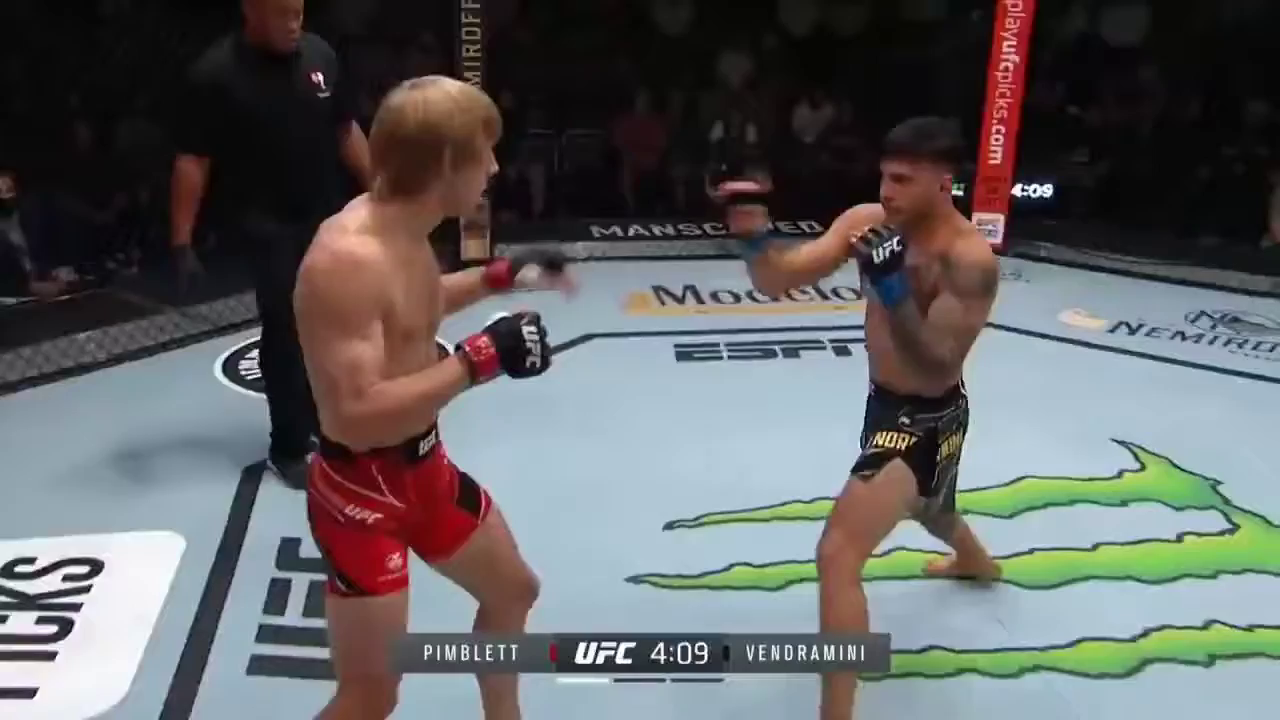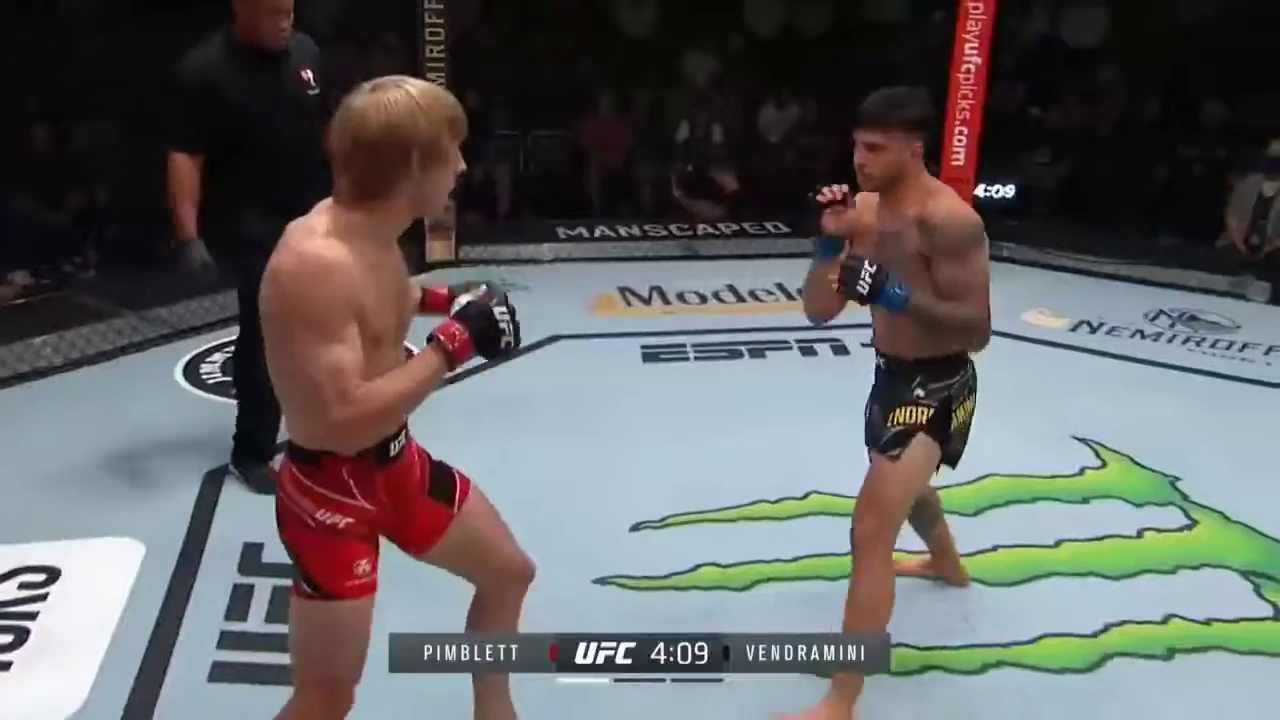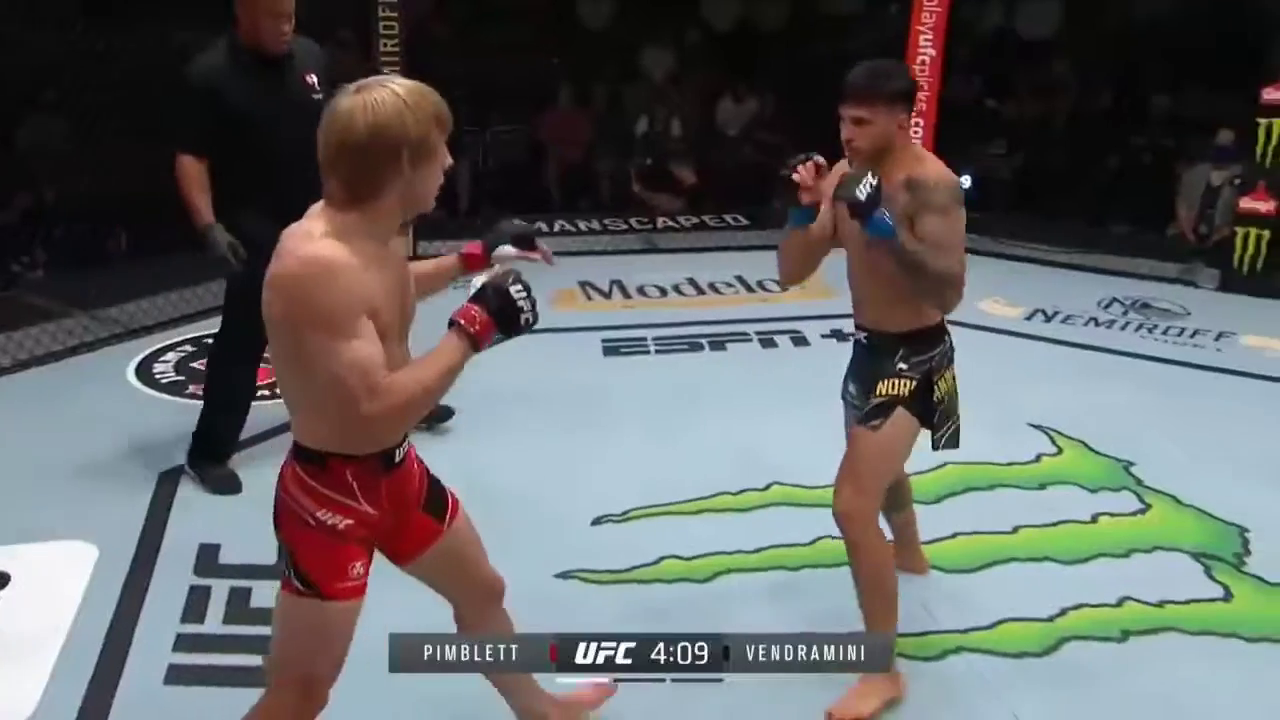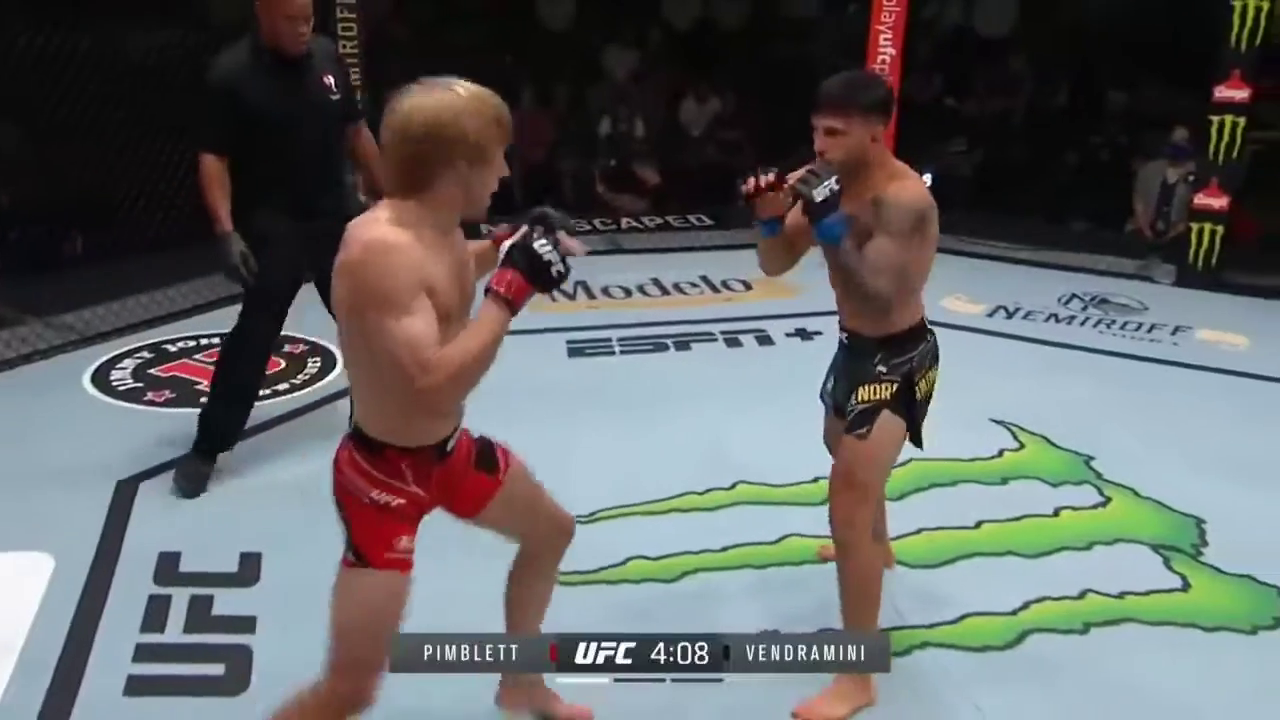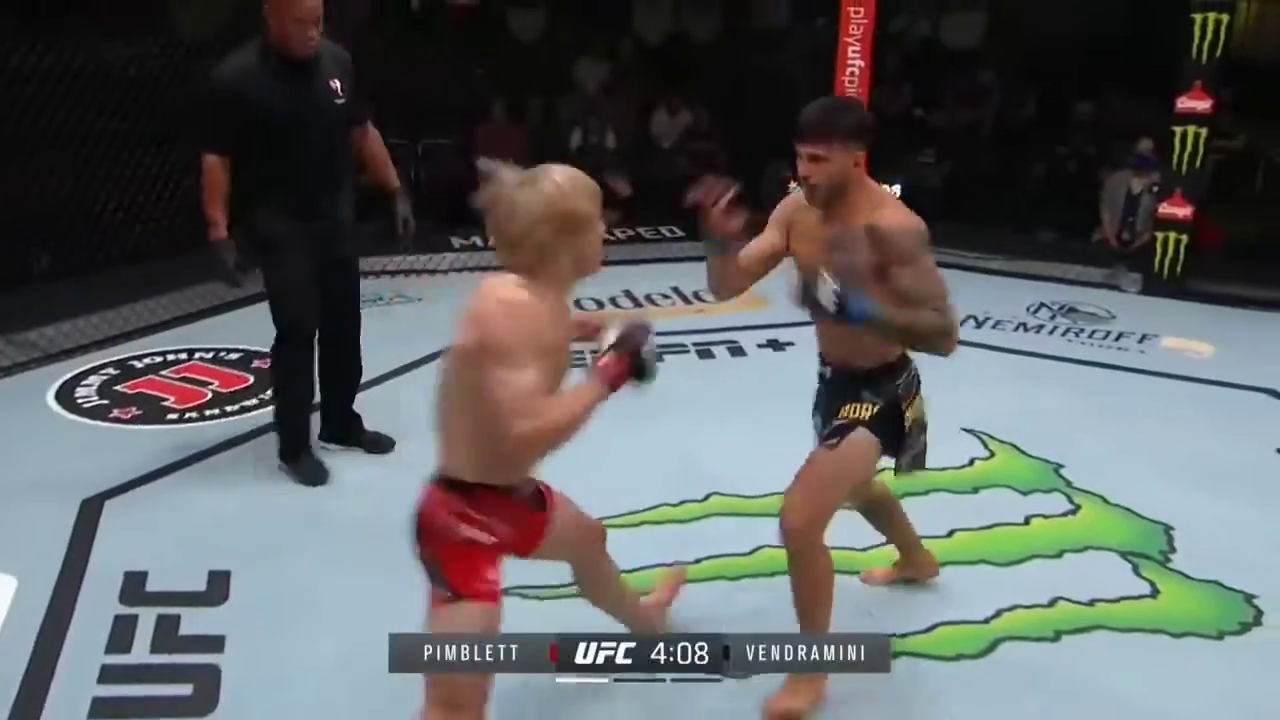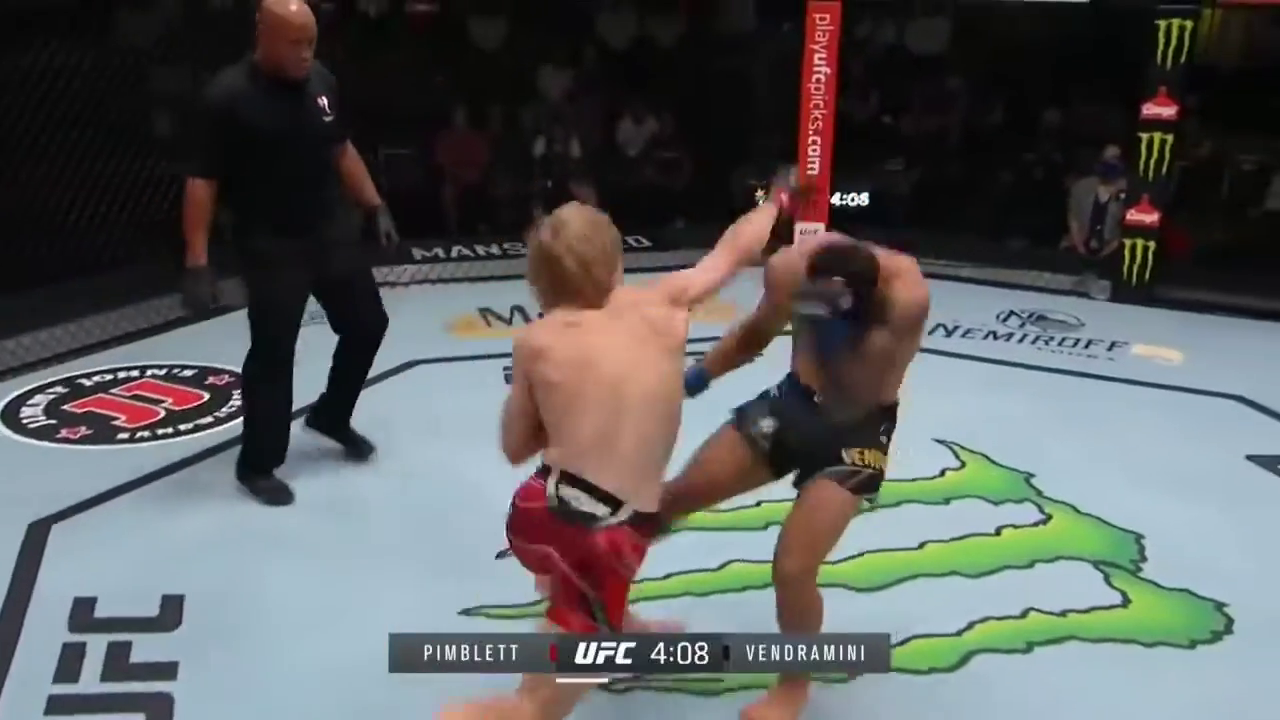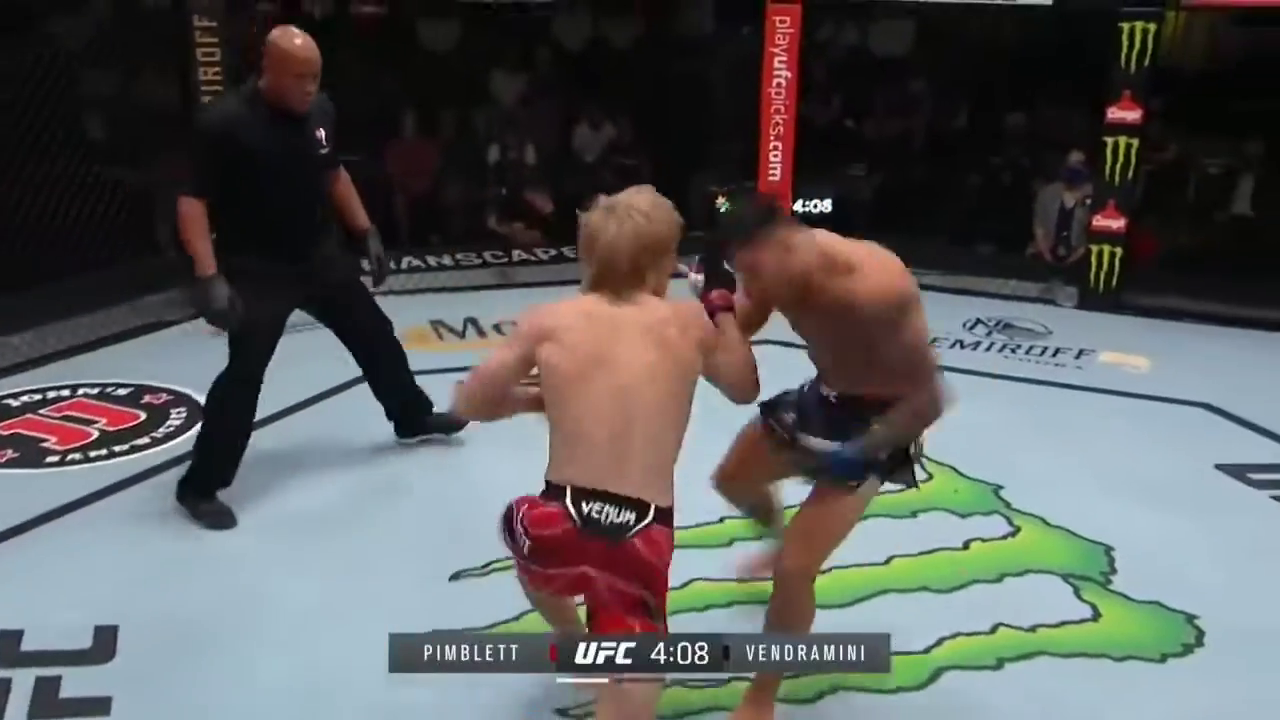
dt=0.2s
person 1, frame 1
left shoulder: (402, 226)
right shoulder: (348, 258)
right elbow: (359, 414)
left wrist: (497, 277)
right wrist: (477, 360)
left hip: (424, 463)
right hip: (357, 487)
left knee: (513, 590)
person 1, frame 2
left shoulder: (370, 228)
right shoulder: (314, 260)
right elbow: (349, 417)
left wrist: (431, 298)
right wrist: (451, 342)
left hip: (395, 458)
right hip: (327, 482)
left knee: (507, 572)
person 1, frame 3
left shoulder: (370, 230)
right shoulder: (318, 264)
right elbow: (379, 409)
left wrist: (475, 256)
right wrist: (476, 325)
left hip: (393, 472)
right hip: (329, 492)
left knee: (482, 589)
person 1, frame 4
left shoulder: (434, 223)
right shoulder: (379, 249)
right elbow: (432, 385)
left wrist: (518, 245)
right wrist: (510, 292)
left hip: (448, 447)
right hip: (380, 472)
left knee: (551, 530)
person 1, frame 5
left shoulder: (522, 298)
right shoulder: (507, 307)
right elbow: (524, 437)
left wrist: (582, 330)
right wrist: (611, 373)
left hip: (496, 492)
right hip: (462, 516)
left knee: (588, 535)
left ankle: (638, 616)
person 1, frame 6
left shoulder: (538, 341)
right shoulder: (662, 302)
left elbow: (514, 449)
right elbow: (734, 250)
right wrist: (780, 196)
left hip: (543, 508)
right hip: (609, 535)
person 1, frame 7
left shoulder: (549, 323)
right shoulder: (691, 321)
left elbow: (468, 404)
right elbow: (745, 388)
right wrist: (723, 307)
left hip: (556, 524)
right hip: (643, 542)
person 2, frame 1
left shoulder: (972, 261)
right shoulder: (867, 222)
left elbow: (938, 370)
right elbow: (776, 283)
left wrist: (893, 290)
right wrist: (755, 234)
left hip: (926, 420)
right hip: (885, 403)
left knee: (838, 557)
right knee: (914, 499)
right ankle: (978, 560)
person 2, frame 2
left shoulder: (947, 219)
right shoulder: (862, 209)
left elbow: (975, 331)
right elbow: (818, 312)
left wrist: (892, 294)
right wrist: (831, 240)
left hip: (934, 386)
right hip: (891, 373)
left knee: (871, 532)
right knee: (901, 481)
right ankle: (946, 561)
person 2, frame 3
left shoulder: (931, 183)
right shoulder: (844, 176)
left elbow: (947, 293)
right elbow: (790, 276)
left wrist: (880, 223)
right wrist: (806, 207)
left hip: (915, 359)
right hip: (870, 347)
left knee: (852, 503)
right knee: (874, 461)
right ankle: (908, 550)
person 2, frame 4
left shoulder: (903, 200)
right shoulder: (821, 179)
left elbow: (875, 304)
right elbow: (774, 263)
left wrist: (829, 227)
right wrist: (769, 214)
left hip: (897, 361)
right hip: (855, 349)
left knee: (848, 512)
right knee: (844, 452)
right ankle: (877, 548)
person 2, frame 5
left shoulder: (894, 229)
right shoulder: (797, 209)
left elbow: (941, 334)
right elbow: (727, 285)
left wrist: (855, 311)
right wrist: (721, 236)
left hip: (879, 389)
right hip: (834, 375)
left knee: (799, 524)
right knee: (851, 486)
right ankle: (915, 558)
person 2, frame 6
left shoulder: (904, 296)
right shoulder: (791, 267)
left elbow: (854, 398)
right elbow: (756, 330)
left wrist: (835, 338)
right wrist: (699, 376)
left hip: (859, 431)
right hip: (795, 398)
left knee: (793, 567)
right knee: (680, 497)
person 2, frame 7
left shoulder: (876, 289)
right shoulder: (771, 270)
left elbow: (926, 398)
left wrist: (865, 455)
left hip: (872, 420)
right hip: (824, 397)
left knee: (797, 565)
right knee: (731, 480)
right ankle: (785, 548)
person 3, frame 1
left shoulder: (320, 54)
right shoulder: (216, 72)
left elbow: (346, 130)
right elbow: (194, 160)
right wrist: (183, 240)
left hip: (331, 217)
right hip: (269, 227)
right knee: (285, 334)
left ankle: (324, 417)
right ankle: (288, 450)
person 3, frame 2
left shoulder: (306, 51)
right shoulder: (205, 69)
right elbow: (185, 156)
right wrist: (191, 237)
right hip: (269, 222)
right knee: (263, 337)
right ankle: (252, 453)
person 3, frame 3
left shoulder: (308, 57)
right shoulder: (211, 75)
right elbow: (191, 157)
right wrist: (209, 226)
right hip: (258, 227)
right knee: (243, 337)
right ankle: (209, 452)
person 3, frame 4
left shoulder: (327, 57)
right shoulder: (232, 74)
left elbow: (354, 128)
right elbow: (214, 157)
left wrist: (385, 191)
right wrist: (226, 231)
left hip: (334, 216)
right hip: (274, 227)
right knee: (256, 332)
right ankle: (205, 448)
person 3, frame 5
left shoulder: (336, 60)
right shoulder: (238, 76)
left elbow: (361, 131)
right elbow: (216, 159)
left wrist: (395, 191)
right wrist: (220, 231)
left hip: (334, 219)
right hip: (278, 227)
left knee: (343, 327)
right knee: (297, 330)
left ankle: (340, 424)
right ankle: (294, 446)
person 3, frame 6
left shoulder: (320, 81)
right shoulder: (228, 97)
left elbow: (340, 148)
right elbow: (201, 182)
left wrist: (375, 208)
right wrist: (198, 264)
left hip: (329, 232)
right hip: (270, 246)
left knee: (368, 323)
right knee: (274, 351)
left ankle: (331, 415)
right ankle: (257, 466)
person 3, frame 7
left shoulder: (319, 110)
right shoulder: (228, 121)
right elbow: (194, 201)
left wrist: (367, 235)
right wrist: (211, 278)
left hip: (316, 255)
right hip: (258, 267)
left knee: (375, 334)
right knee: (246, 371)
left ankle: (412, 416)
right ankle: (200, 487)
